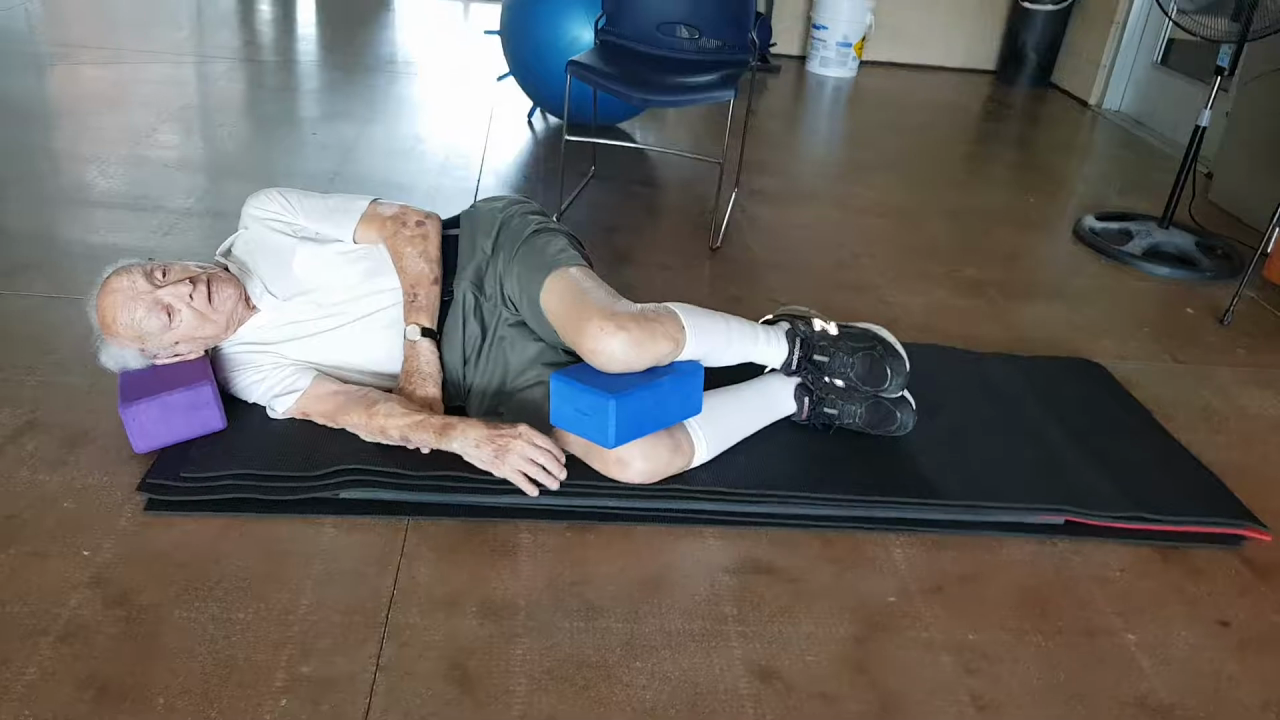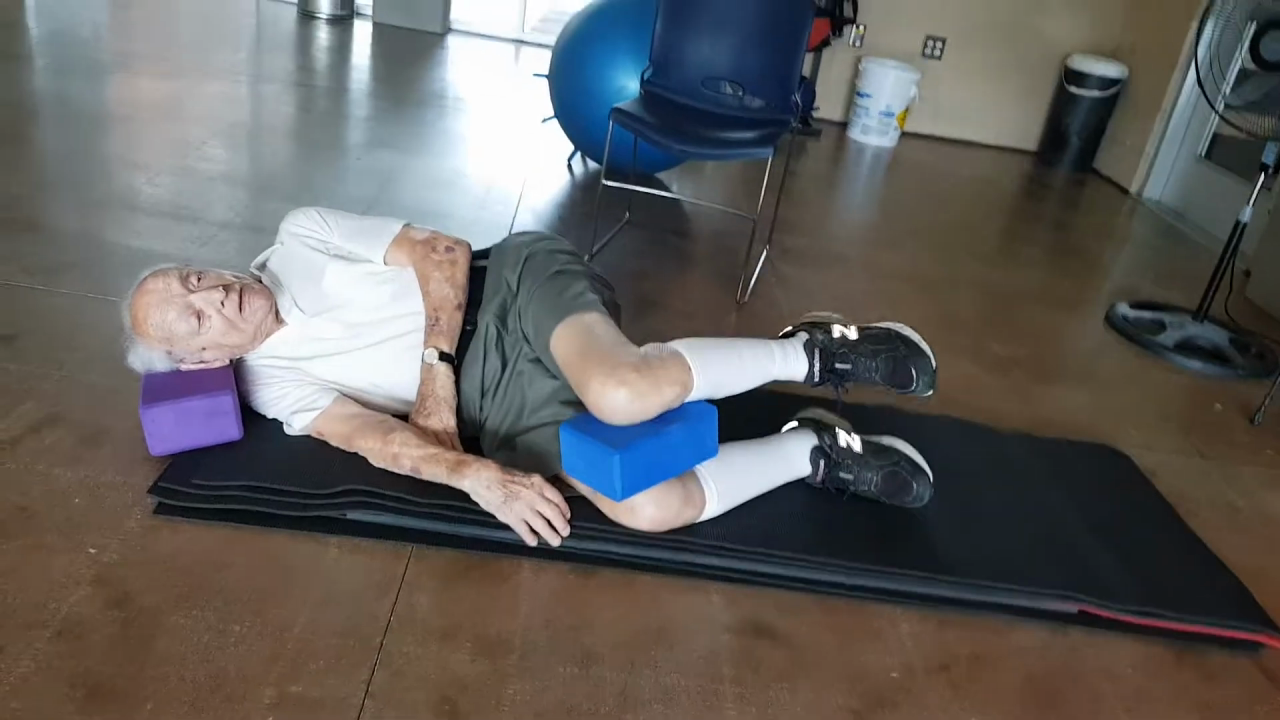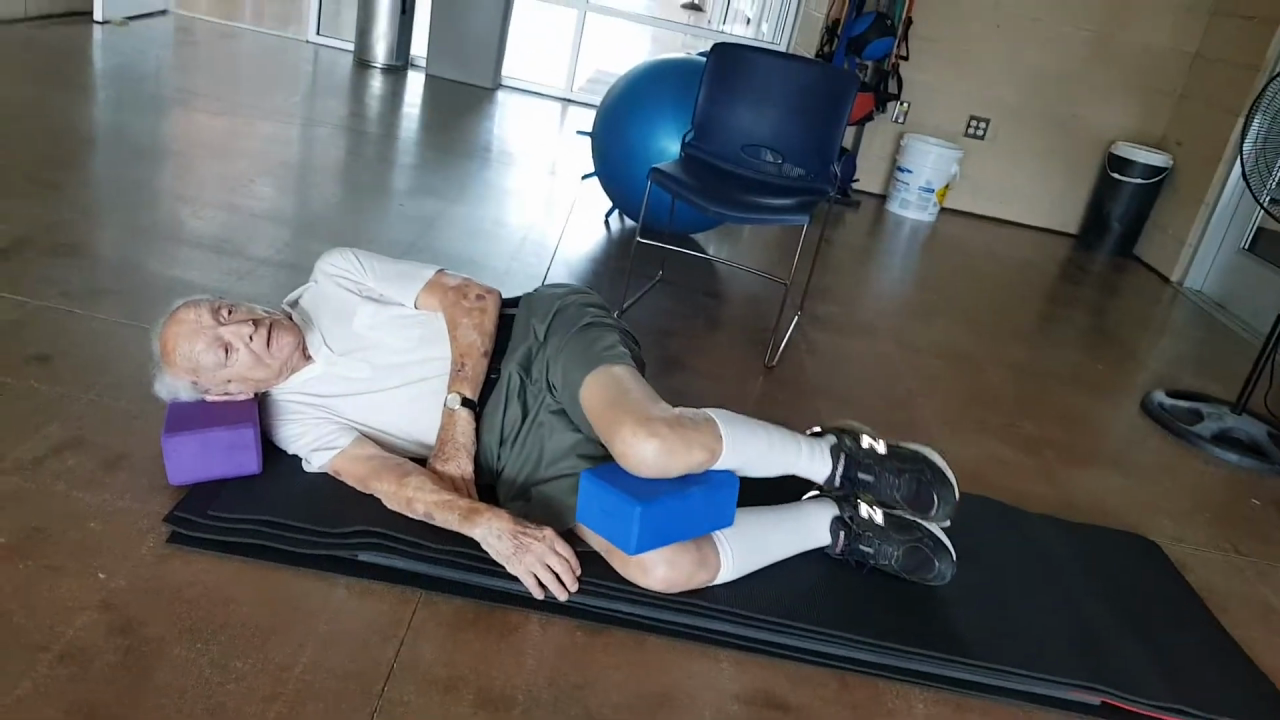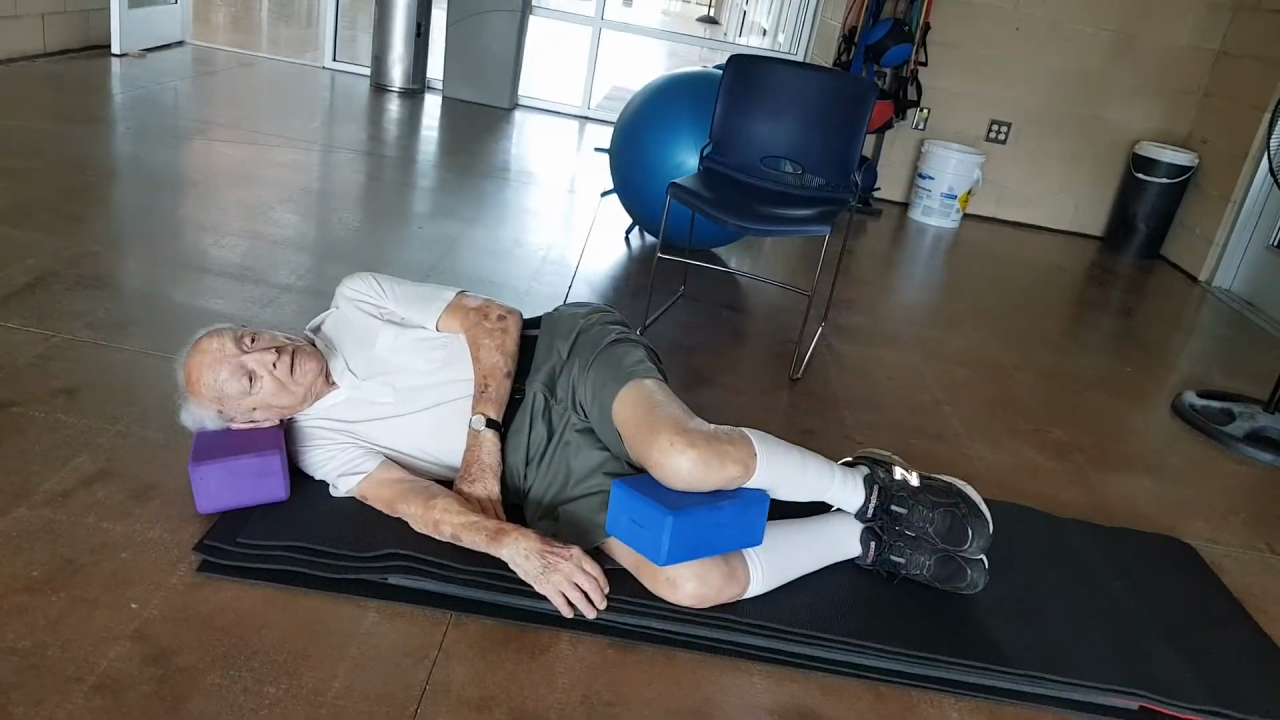
dt=0.7s
person 1, frame 1
left shoulder: (263, 220)
right shoulder: (250, 373)
left elbow: (412, 226)
right elbow: (362, 415)
left wrist: (417, 344)
right wrist: (465, 435)
right hip: (478, 369)
left knee: (615, 340)
right knee: (638, 458)
left ankle: (787, 343)
right ankle: (796, 396)
person 1, frame 2
left shoulder: (300, 235)
right shoulder: (272, 388)
left elbow: (443, 253)
right elbow: (379, 438)
left wrist: (435, 365)
right wrist: (475, 474)
right hip: (497, 402)
left knee: (620, 392)
right knee: (648, 508)
left ankle: (811, 354)
right ankle: (815, 452)
person 1, frame 3
left shoulder: (334, 276)
right shoulder: (294, 422)
left elbow: (474, 300)
right elbow: (393, 482)
left wrist: (455, 410)
right wrist: (488, 525)
right hip: (518, 453)
left knee: (648, 444)
right knee: (664, 567)
left ankle: (833, 458)
right ankle: (836, 524)
person 1, frame 4
left shoulder: (356, 299)
right shoulder: (320, 448)
left elbow: (496, 320)
right elbow: (418, 503)
left wrist: (480, 429)
right wrist: (514, 544)
right hip: (543, 471)
left knee: (683, 458)
right knee: (689, 582)
left ankle: (865, 487)
right ankle: (864, 539)
